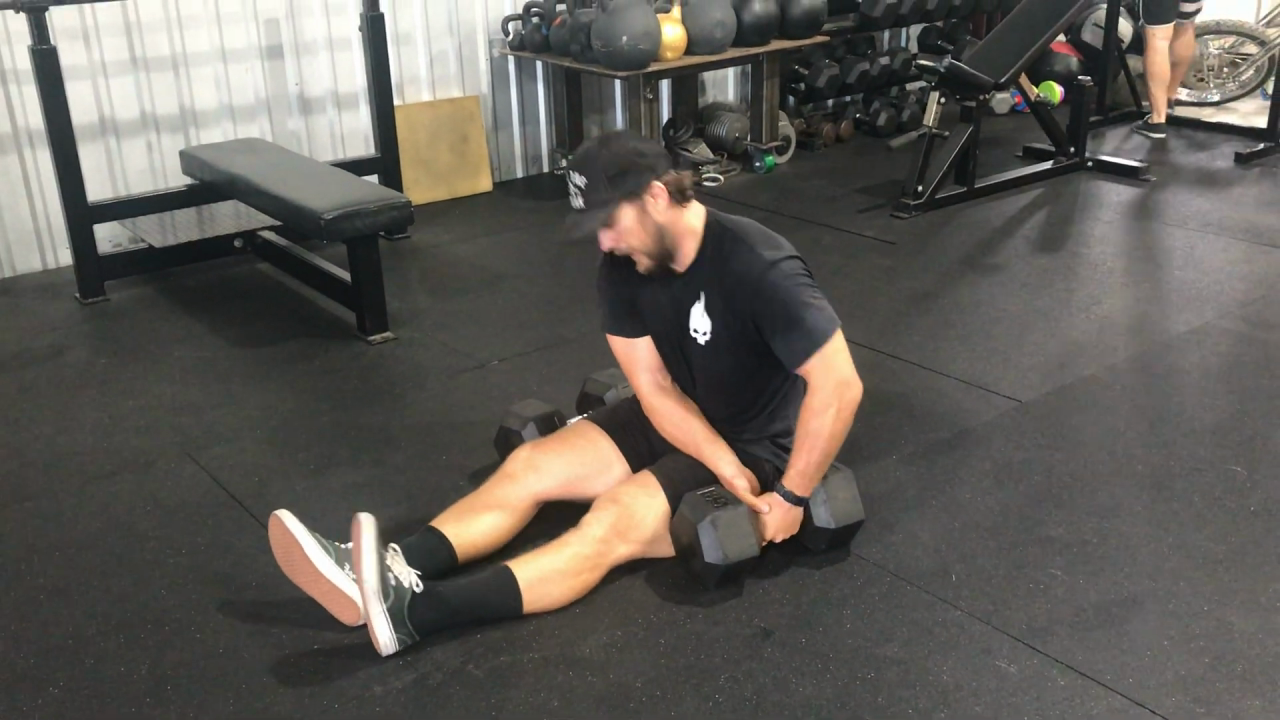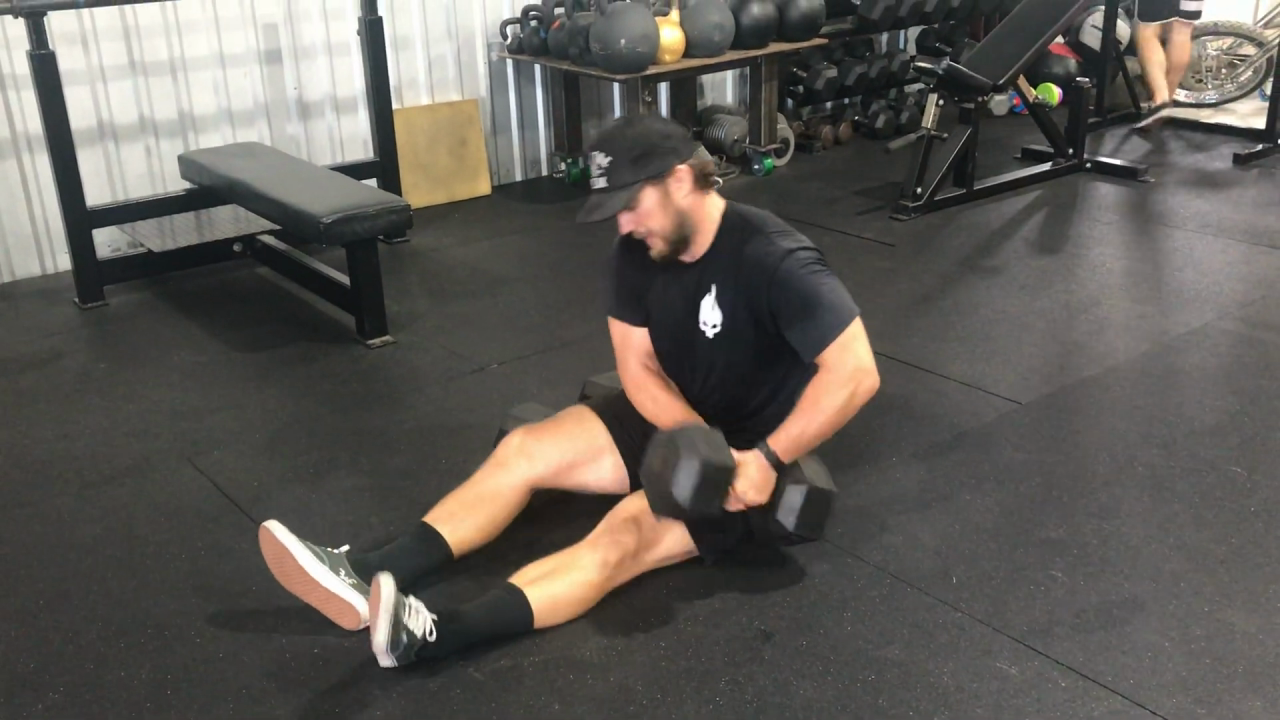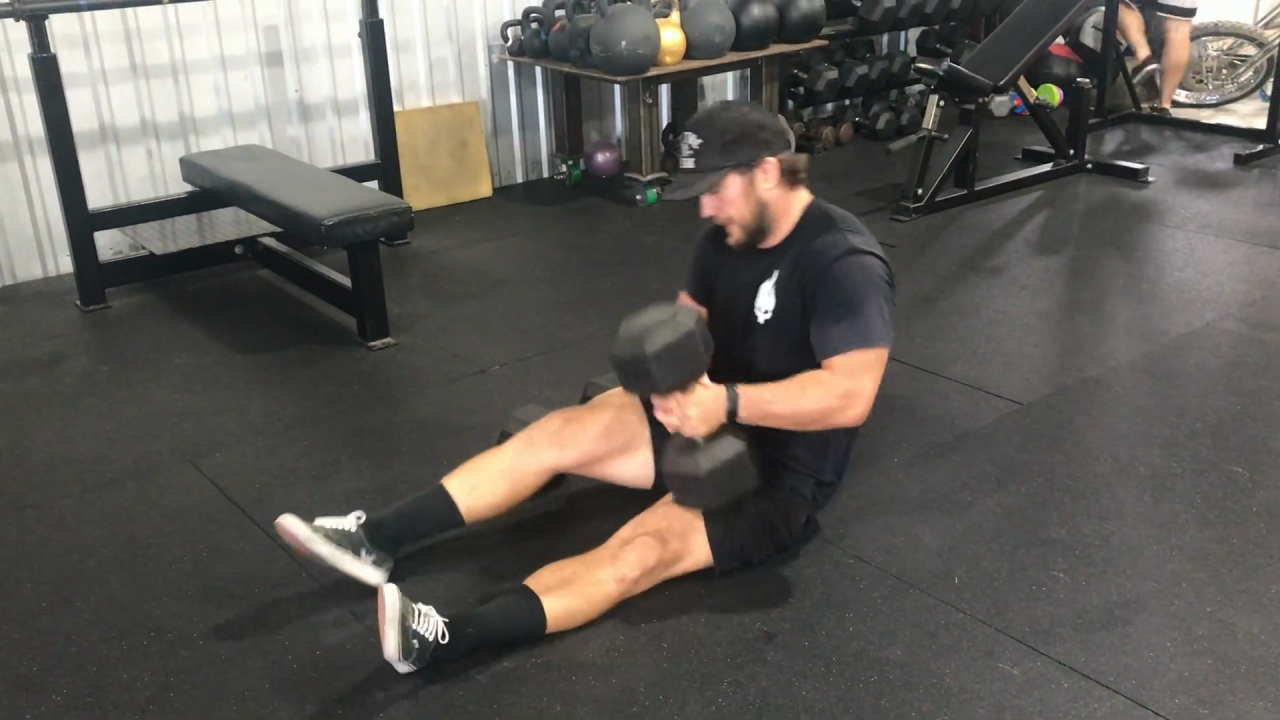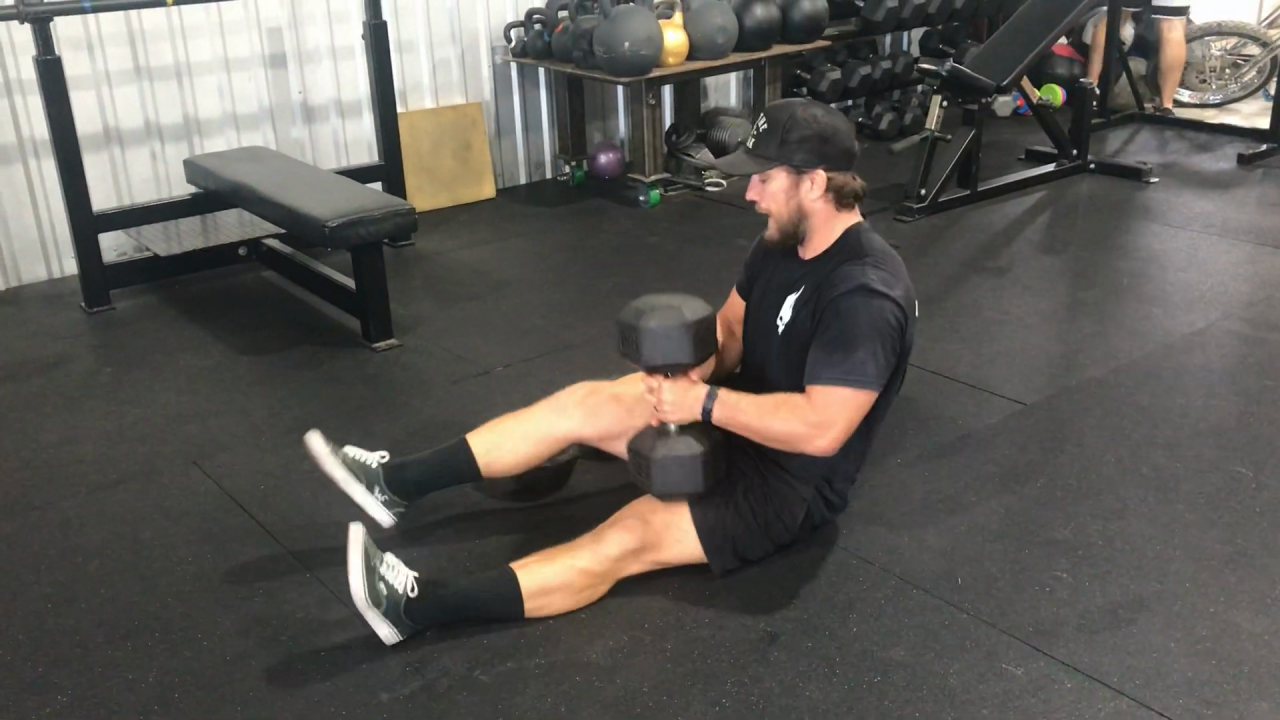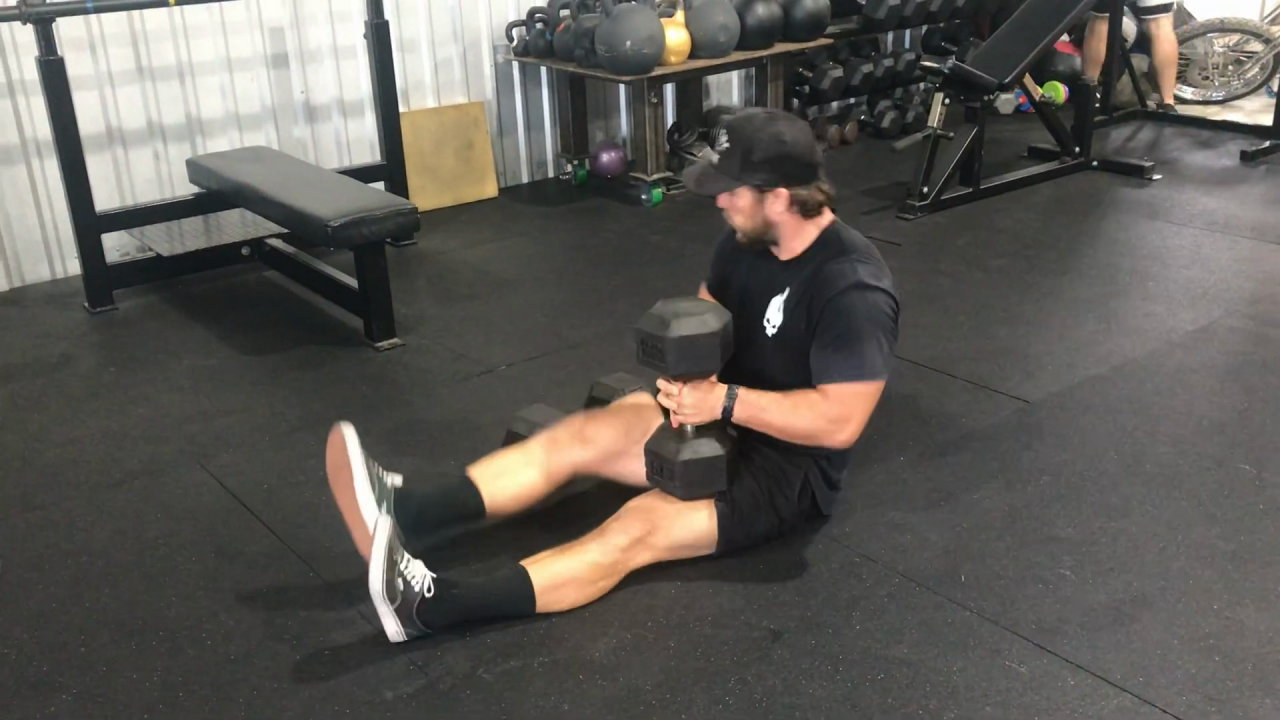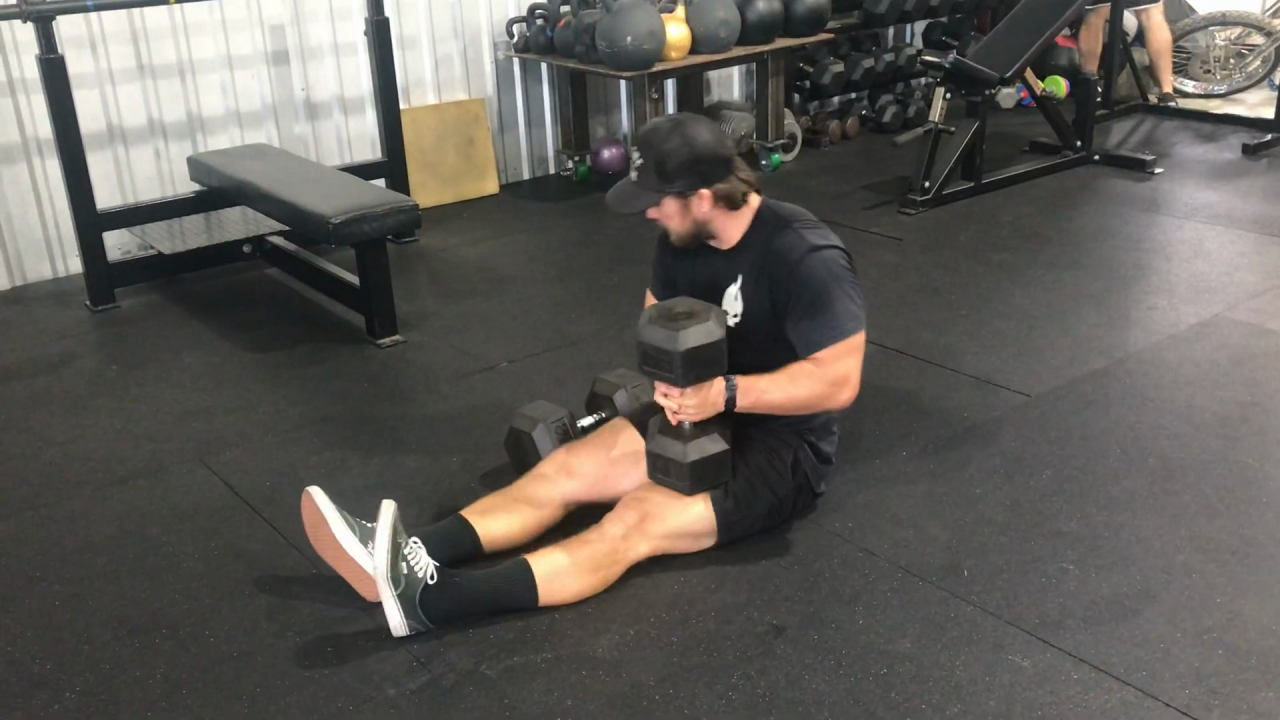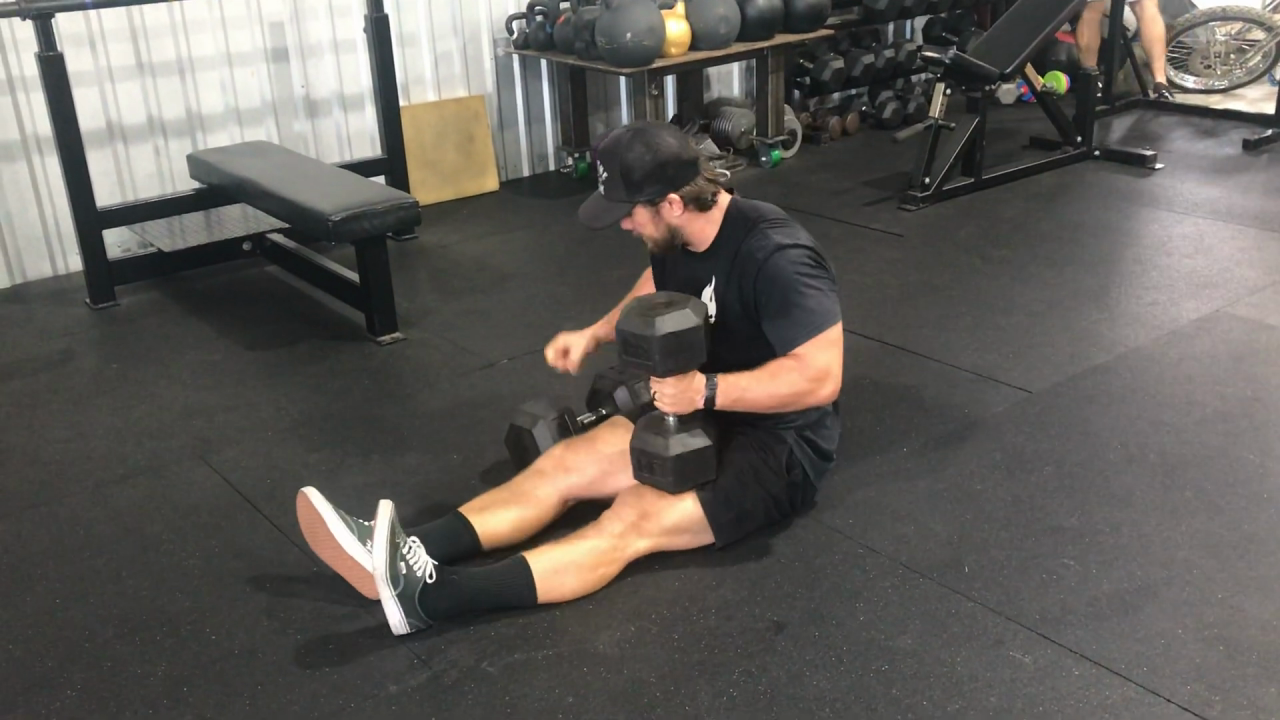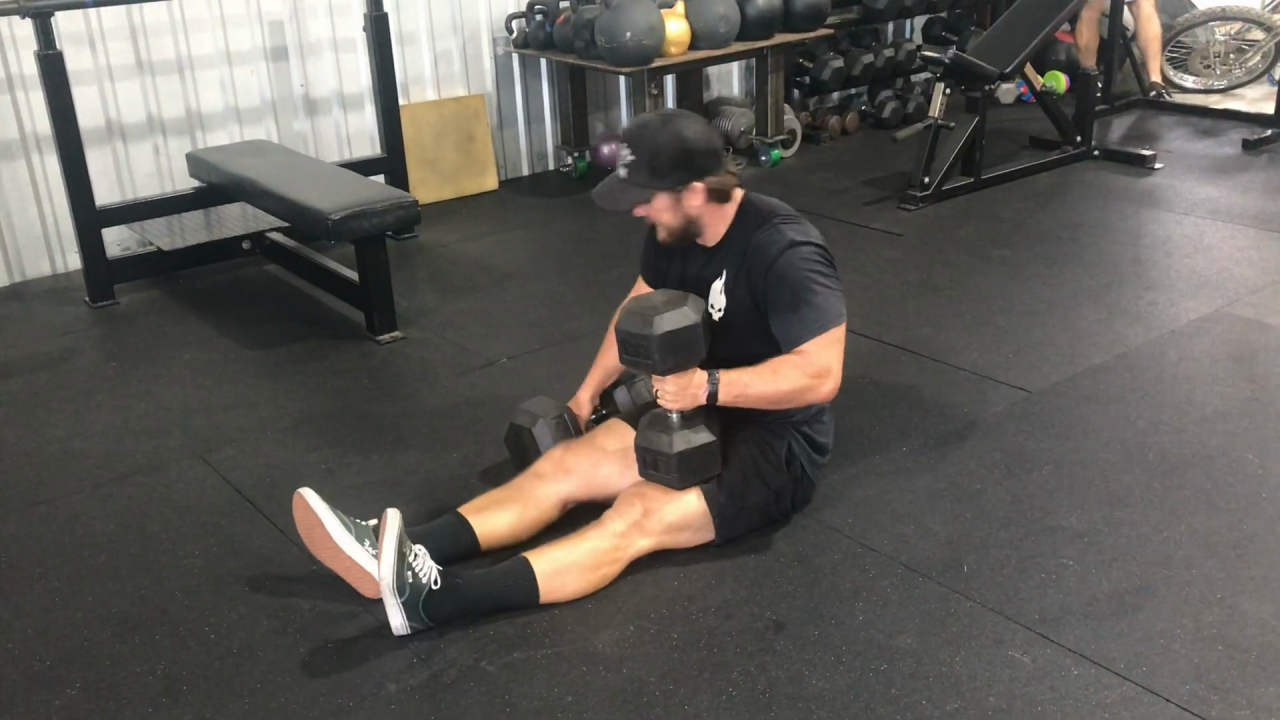
dt=0.3s
person 1, frame 1
left shoulder: (759, 268)
right shoulder: (623, 269)
left elbow: (839, 386)
right elbow: (655, 390)
left wrist: (788, 497)
right wrist: (729, 475)
left hip: (754, 446)
right hip: (675, 425)
left knee: (616, 521)
right knee: (531, 464)
left ankle: (416, 610)
right ankle: (376, 577)
person 1, frame 2
left shoulder: (775, 260)
right shoulder: (640, 252)
left elbow: (856, 374)
right elbow: (640, 372)
left wrist: (764, 460)
left hip: (751, 448)
right hip: (674, 422)
left knee: (625, 536)
right knee: (525, 449)
left ankle: (427, 634)
right ankle: (370, 579)
person 1, frame 3
left shoulder: (845, 263)
right shoulder: (731, 235)
left elbow: (848, 399)
left wrist: (725, 401)
right wrist: (687, 387)
left hip: (785, 473)
right hip: (718, 427)
left knee: (642, 549)
right knee: (558, 433)
left ankle: (441, 638)
right ankle: (375, 540)
person 1, frame 4
left shoulder: (864, 294)
right shoulder: (784, 239)
left elbow: (821, 430)
right elbow: (733, 324)
left wrist: (707, 401)
right wrist: (699, 371)
left hip: (791, 480)
right hip: (737, 420)
left knee: (628, 539)
right knee: (581, 405)
left ankle: (417, 602)
right ankle: (395, 483)
person 1, frame 5
left shoulder: (854, 289)
right shoulder: (749, 237)
left elbow: (841, 422)
left wrist: (725, 400)
right wrist: (693, 376)
left hip: (791, 464)
right hip: (724, 416)
left knee: (639, 529)
right knee: (578, 436)
left ankle: (427, 606)
right ankle: (403, 511)
person 1, frame 6
left shoulder: (807, 258)
right shoulder: (685, 237)
left elbow: (838, 382)
left wrist: (727, 392)
right wrist: (673, 378)
left hip: (781, 449)
right hip: (701, 414)
left knee: (638, 521)
right knee: (563, 470)
left ankle: (431, 598)
right ankle: (411, 558)
person 1, frame 7
left shoulder: (775, 256)
right shoulder: (677, 235)
left elbow: (820, 378)
left wrist: (706, 388)
right wrist: (595, 332)
left hip: (780, 444)
right hip: (702, 412)
left knee: (635, 518)
right knee: (563, 463)
left ankle: (430, 596)
right ankle: (401, 555)
person 1, frame 8
left shoulder: (785, 252)
right shoulder: (677, 230)
left elbow: (821, 375)
left wrist: (709, 385)
right wrist: (588, 392)
left hip: (777, 443)
right hip: (701, 409)
left knee: (638, 517)
right knee: (560, 467)
left ankle: (434, 599)
right ankle: (397, 553)
